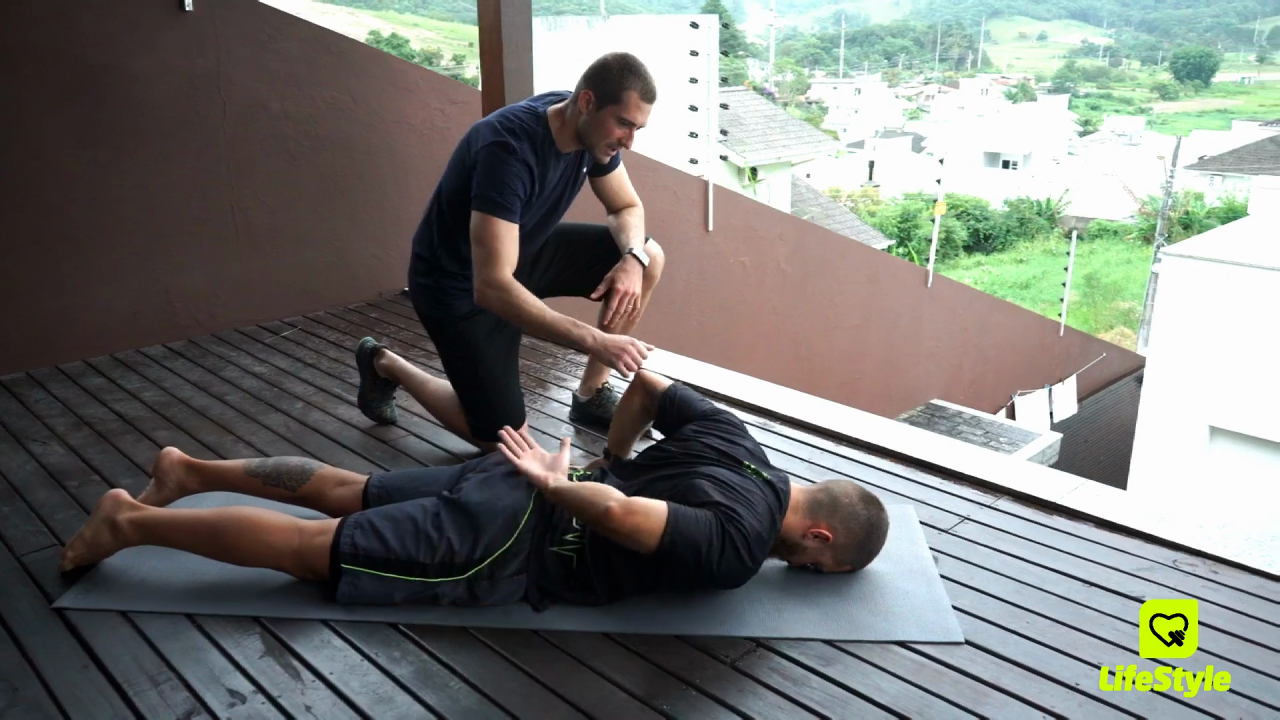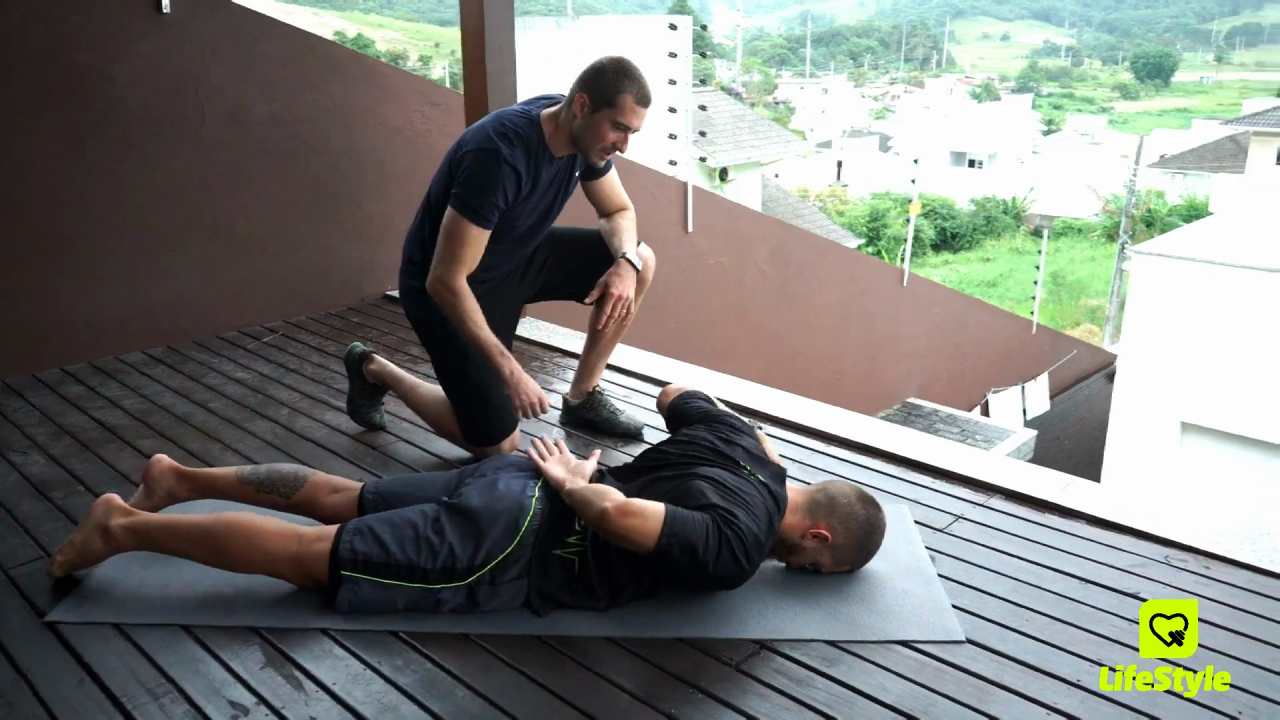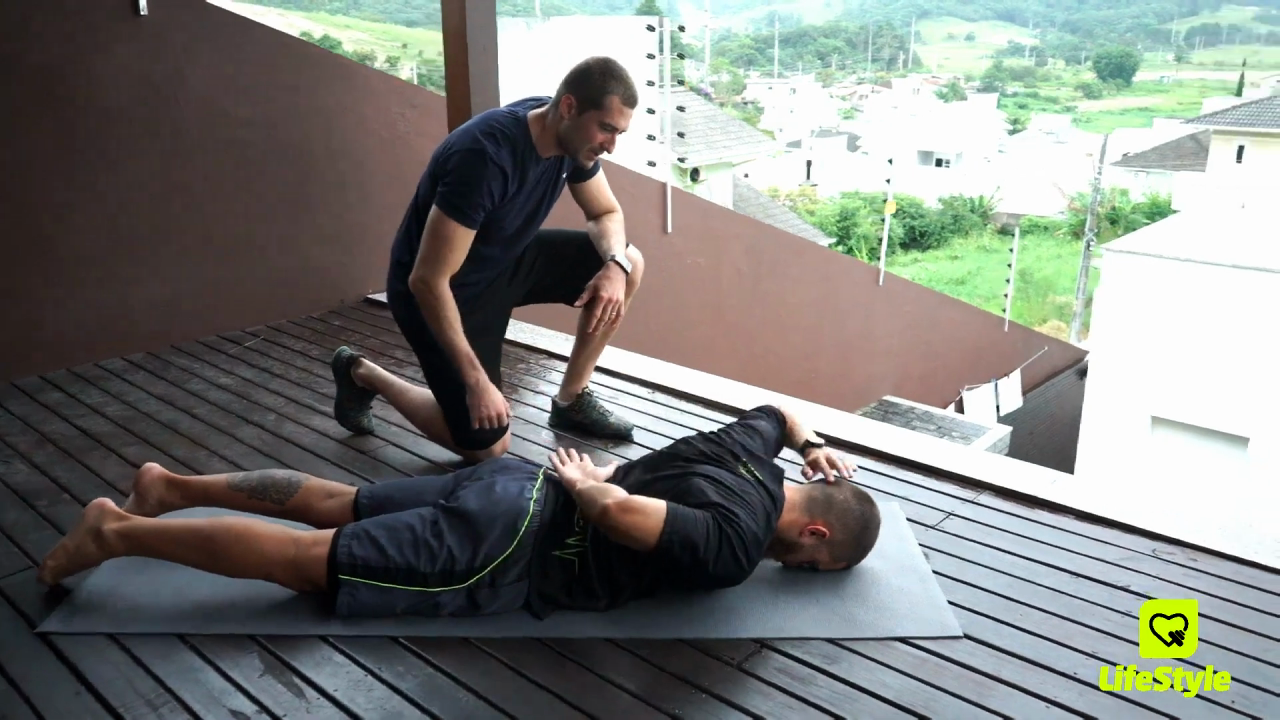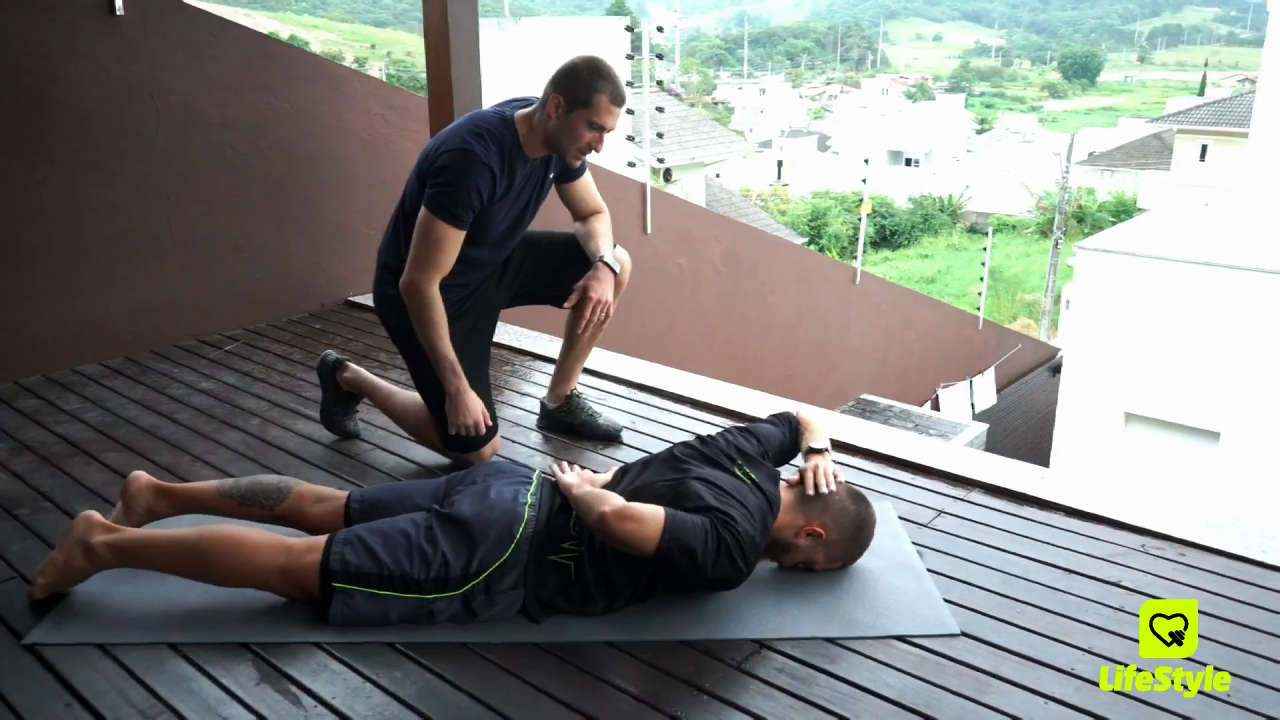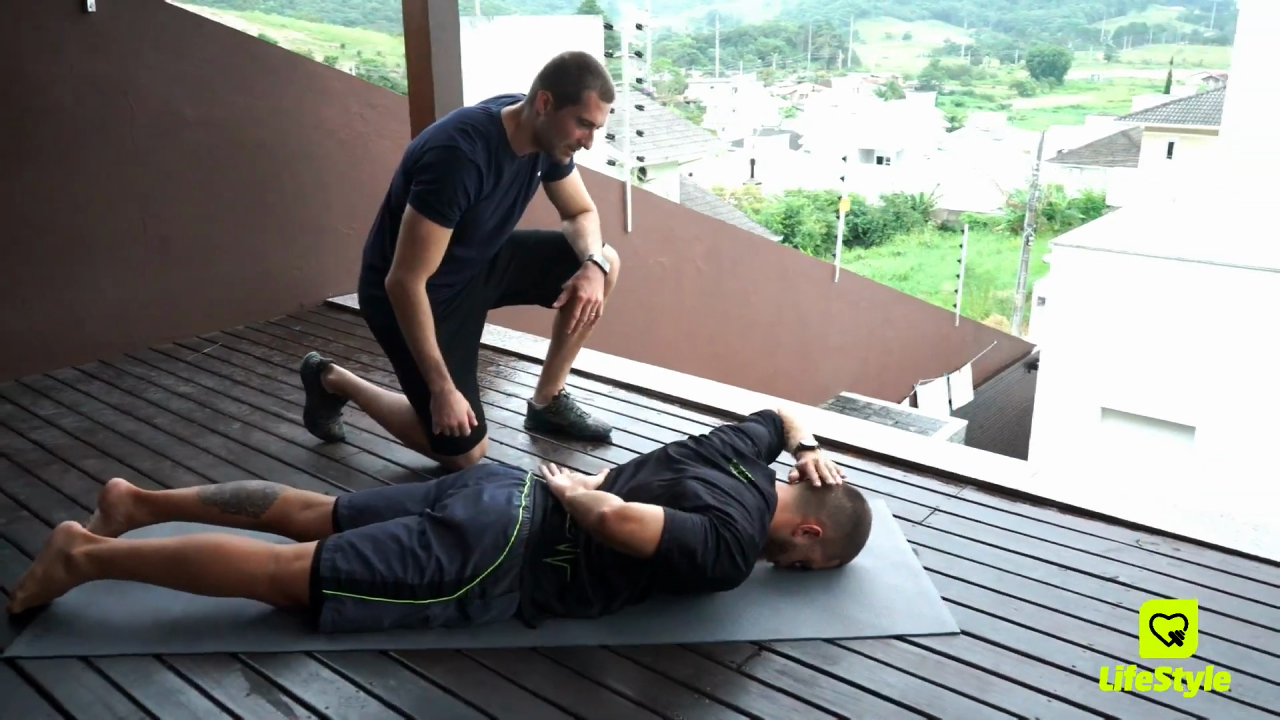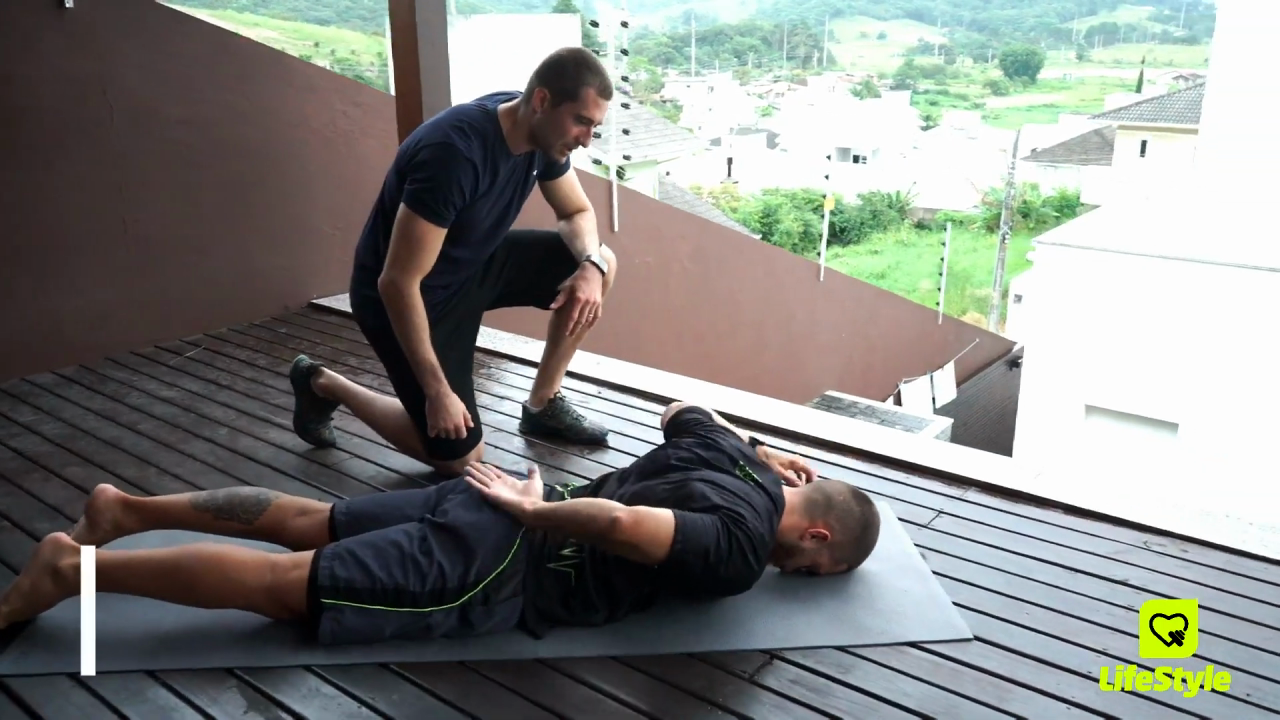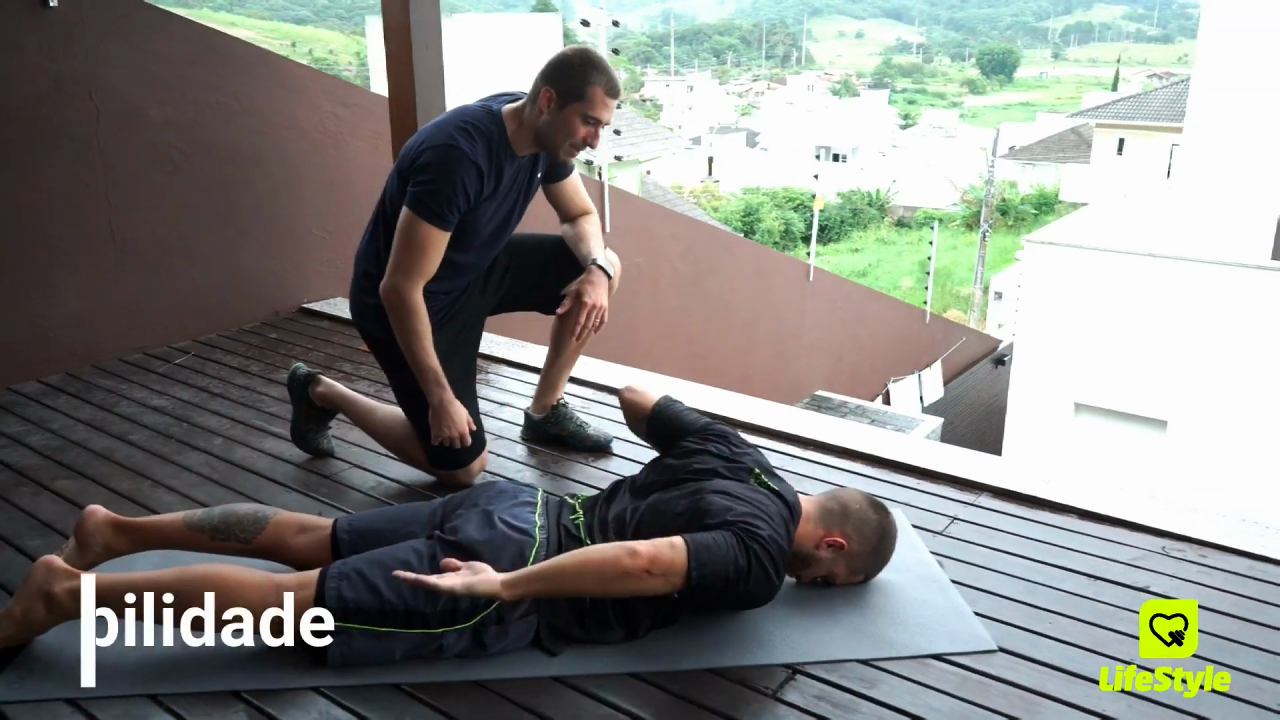
dt=0.3s
person 1, frame 1
left shoulder: (735, 440)
right shoulder: (740, 543)
left elbow: (643, 379)
right elbow: (622, 517)
right wrist: (562, 489)
left hip: (520, 483)
right hip: (506, 547)
left knee: (344, 493)
right knee: (311, 550)
left ankle: (188, 471)
right ankle: (132, 522)
person 1, frame 2
left shoulder: (733, 442)
right shoulder: (739, 545)
left elbow: (671, 393)
right elbow: (618, 517)
right wrist: (573, 485)
left hip: (513, 487)
right hip: (505, 553)
left knee: (340, 501)
right knee: (308, 557)
left ankle: (179, 478)
right ankle: (127, 526)
person 1, frame 3
left shoulder: (747, 454)
right shoulder: (737, 544)
left elbow: (771, 409)
right elbow: (617, 511)
left wrist: (813, 444)
right wrist: (583, 483)
left hip: (514, 490)
right hip: (504, 550)
left knee: (331, 502)
right knee: (304, 558)
left ankle: (170, 486)
right ankle: (119, 530)
person 1, frame 4
left shoulder: (747, 454)
right shoulder: (734, 547)
left elbow: (795, 414)
right elbow: (616, 520)
left wrist: (821, 453)
right wrist: (580, 490)
left hip: (508, 491)
right hip: (499, 558)
left knee: (323, 508)
right knee: (298, 568)
left ankle: (158, 493)
right ankle: (110, 542)
person 1, frame 5
left shoulder: (740, 453)
right shoulder: (733, 548)
left elbow: (770, 411)
right elbow: (615, 518)
left wrist: (808, 449)
right wrist: (574, 495)
left hip: (499, 495)
right hip: (494, 558)
left knee: (309, 514)
right knee: (286, 575)
left ankle: (138, 501)
right ankle: (88, 553)
person 1, frame 6
left shoulder: (727, 457)
right shoulder: (744, 546)
left elbow: (677, 408)
right elbow: (621, 523)
right wrist: (537, 510)
left hip: (495, 507)
right hip: (494, 572)
left knee: (303, 525)
right knee: (281, 585)
left ankle: (125, 508)
right ankle: (77, 566)
person 1, frame 7
left shoulder: (736, 454)
right shoulder: (763, 556)
left elbow: (636, 396)
right elbow: (642, 565)
right wrist: (505, 587)
left hip: (512, 510)
right hip: (520, 558)
left knee: (306, 539)
right knee: (291, 601)
left ankle: (118, 528)
person 2, frame 1
left shoulder: (592, 130)
right shoulder: (507, 149)
left elbow: (627, 207)
right elbow: (492, 286)
left wrist: (631, 259)
right wrist: (595, 341)
left hip: (524, 250)
right hip: (457, 284)
left knee: (648, 258)
right knee: (504, 440)
left ankle: (591, 396)
right ankle: (384, 367)
person 2, frame 2
left shoulder: (586, 133)
right shoulder: (498, 154)
left elbow: (619, 211)
right elbow: (445, 282)
left wrist: (625, 263)
right wrist: (510, 372)
left hip: (517, 256)
right hip: (449, 289)
left knee: (640, 263)
right knee: (498, 444)
left ankle: (582, 398)
right ankle: (374, 372)
person 2, frame 3
left shoulder: (573, 136)
right shoulder: (485, 156)
left elbow: (607, 213)
right elbow: (427, 281)
left wrist: (614, 264)
right wrist: (476, 381)
left hip: (506, 260)
right hip: (445, 291)
left knee: (628, 265)
right knee: (487, 446)
left ankle: (571, 400)
right ankle: (363, 375)
person 2, frame 4
left shoulder: (560, 136)
right shoulder: (472, 157)
left elbow: (594, 214)
right elbow: (418, 283)
left wrist: (602, 266)
right wrist: (457, 388)
left hip: (492, 262)
right hip: (431, 293)
left knee: (616, 265)
right knee: (476, 450)
left ankle: (559, 402)
right ankle: (349, 379)
person 2, frame 5
left shoulder: (546, 133)
right shoulder: (458, 155)
left elbow: (582, 212)
right elbow: (403, 282)
left wrist: (592, 265)
right wrist: (442, 389)
left hip: (479, 262)
right hip: (415, 293)
left knee: (603, 264)
right knee: (464, 452)
left ankle: (547, 402)
right ankle: (333, 381)
person 2, frame 6
left shoulder: (544, 132)
right shoulder: (454, 152)
left elbow: (578, 212)
right elbow: (397, 282)
left wrist: (589, 265)
right wrist: (438, 391)
left hip: (473, 263)
right hip: (408, 295)
left knee: (601, 265)
right knee: (460, 457)
left ankle: (542, 405)
right ankle: (323, 385)
person 2, frame 7
left shoulder: (546, 134)
right shoulder: (458, 154)
left elbow: (581, 216)
right elbow: (399, 288)
left wrist: (596, 269)
right wrist: (441, 400)
left hip: (475, 269)
right hip: (405, 302)
left knee: (604, 267)
right knee: (463, 466)
left ankle: (545, 412)
right ankle: (322, 393)
